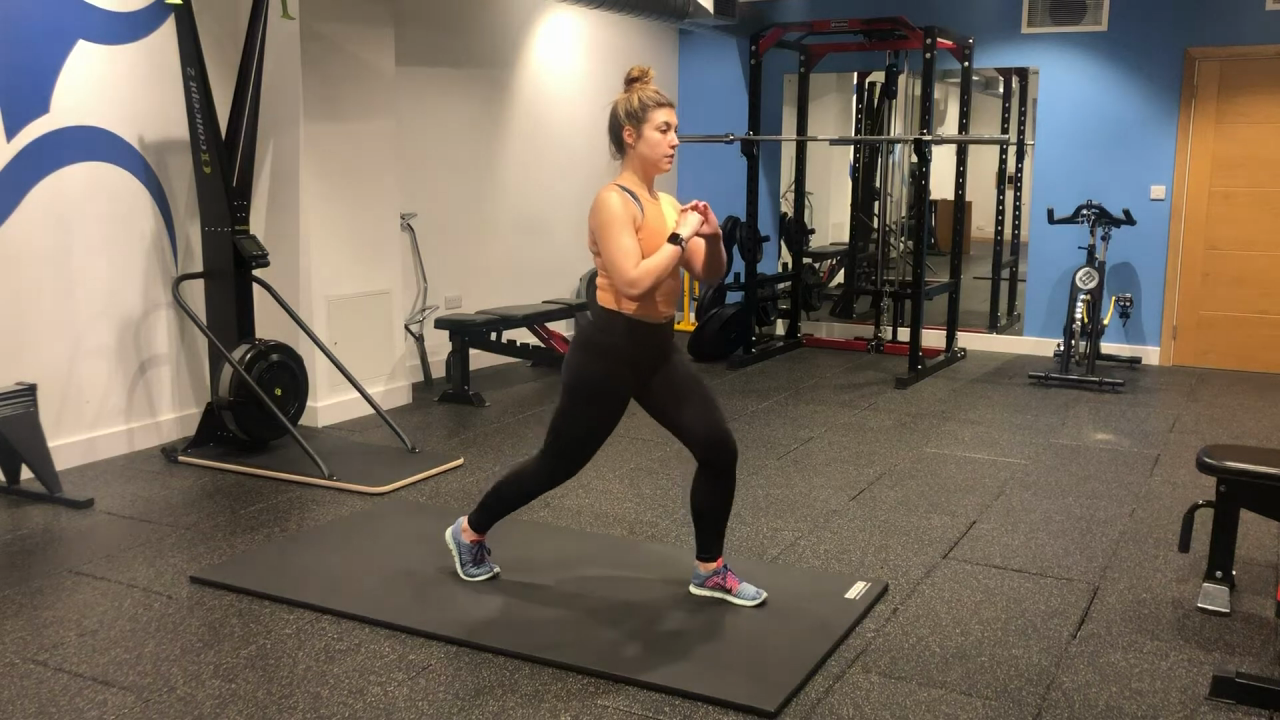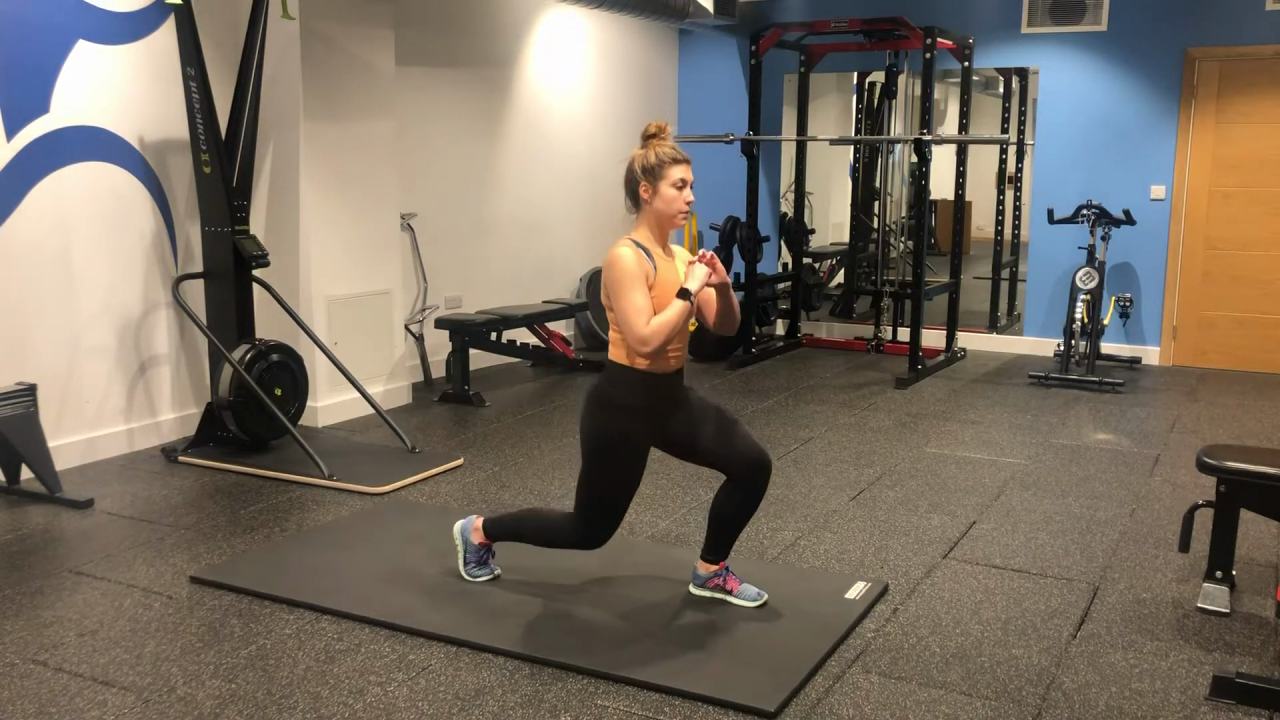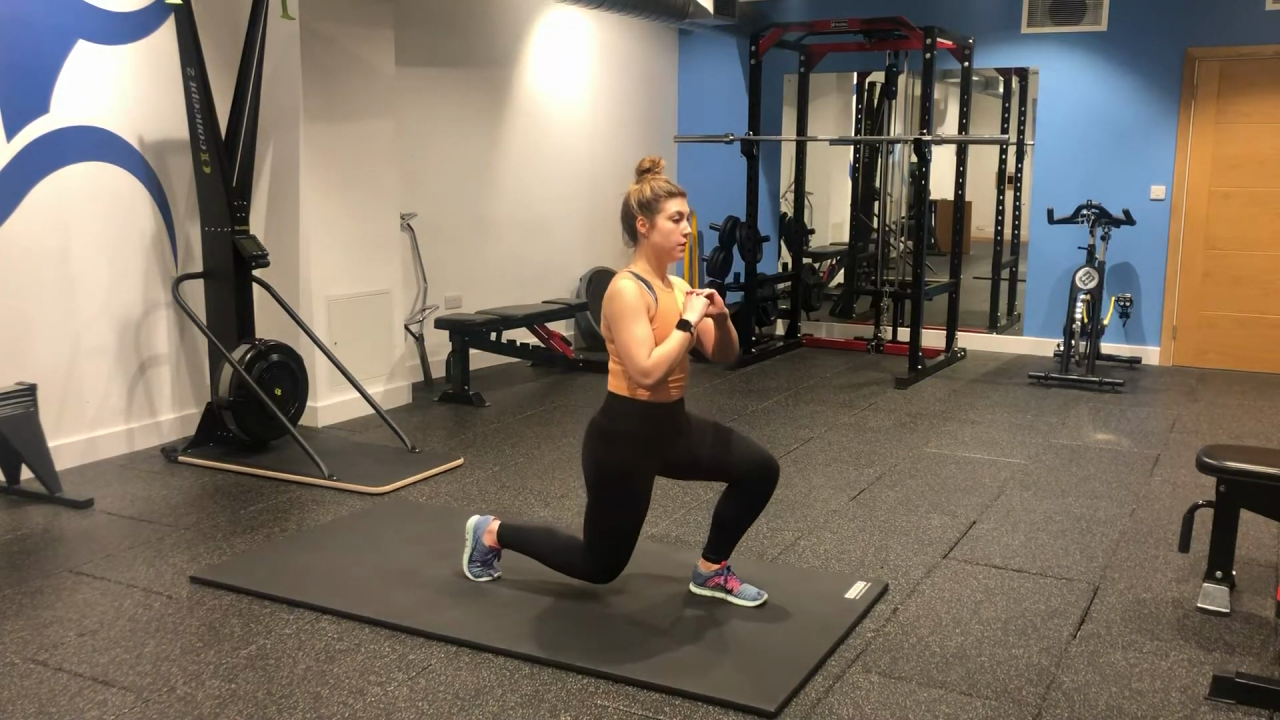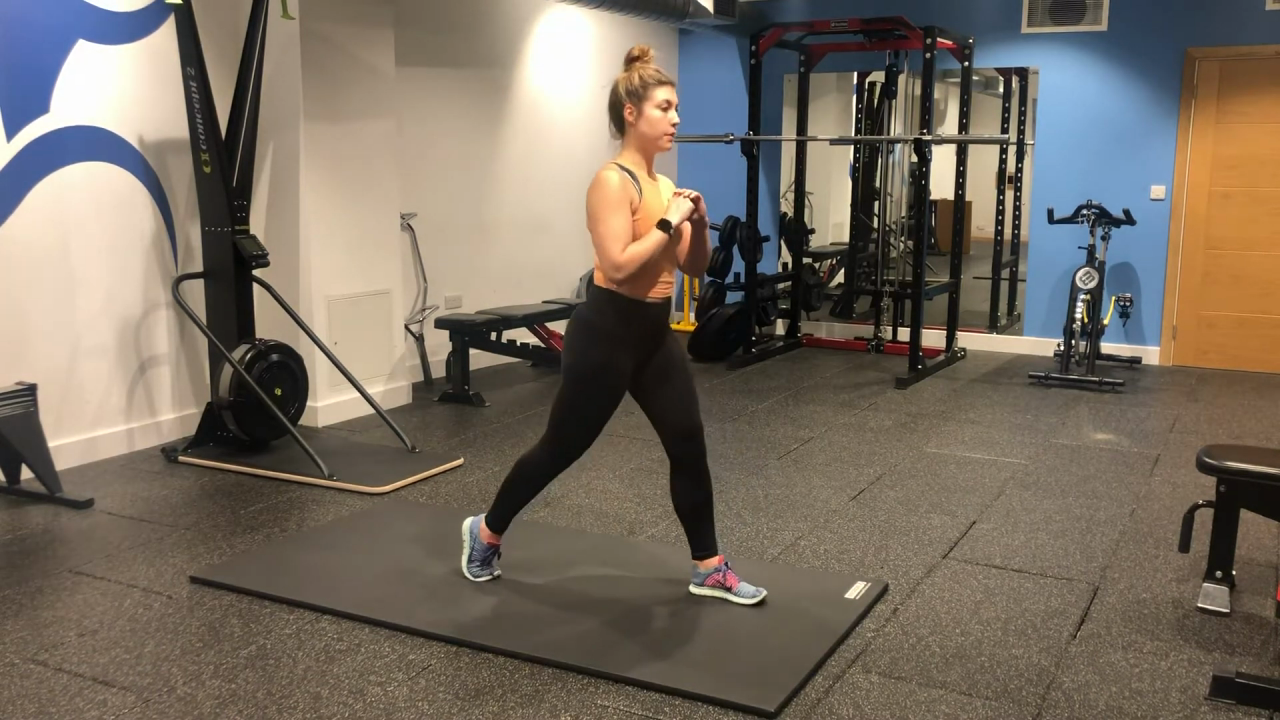
dt=1s
person 1, frame 1
left shoulder: (667, 204)
right shoulder: (613, 202)
left elbow: (711, 277)
right elbow: (633, 282)
left wrist: (712, 237)
right wrist: (680, 236)
left hip: (659, 349)
right hip: (609, 349)
left knee: (719, 449)
right knee: (558, 464)
left ankle: (709, 571)
right ankle: (469, 531)
person 1, frame 2
left shoulder: (678, 256)
right shoulder: (626, 258)
left elbow: (726, 327)
right elbow: (644, 340)
left wrist: (721, 286)
right wrist: (689, 289)
left hip: (670, 396)
right hip: (623, 402)
left knee: (753, 465)
right knee: (591, 529)
left ankle: (710, 572)
right ankle: (479, 531)
person 1, frame 3
left shoulder: (677, 287)
right shoulder: (627, 290)
left elbow: (725, 356)
right elbow: (646, 373)
left wrist: (719, 317)
right wrist: (688, 321)
left hip: (671, 424)
right hip: (624, 433)
left knee: (760, 470)
right knee: (601, 565)
left ankle: (710, 571)
right ankle: (492, 533)
person 1, frame 4
left shoulder: (664, 184)
right shoulder: (612, 181)
left elbow: (694, 267)
right elbow: (618, 266)
left wrist: (698, 222)
right wrist: (669, 222)
left hip: (654, 333)
right hip: (607, 332)
left knee: (689, 447)
right knee: (561, 448)
left ankle: (709, 569)
right ankle: (485, 532)
